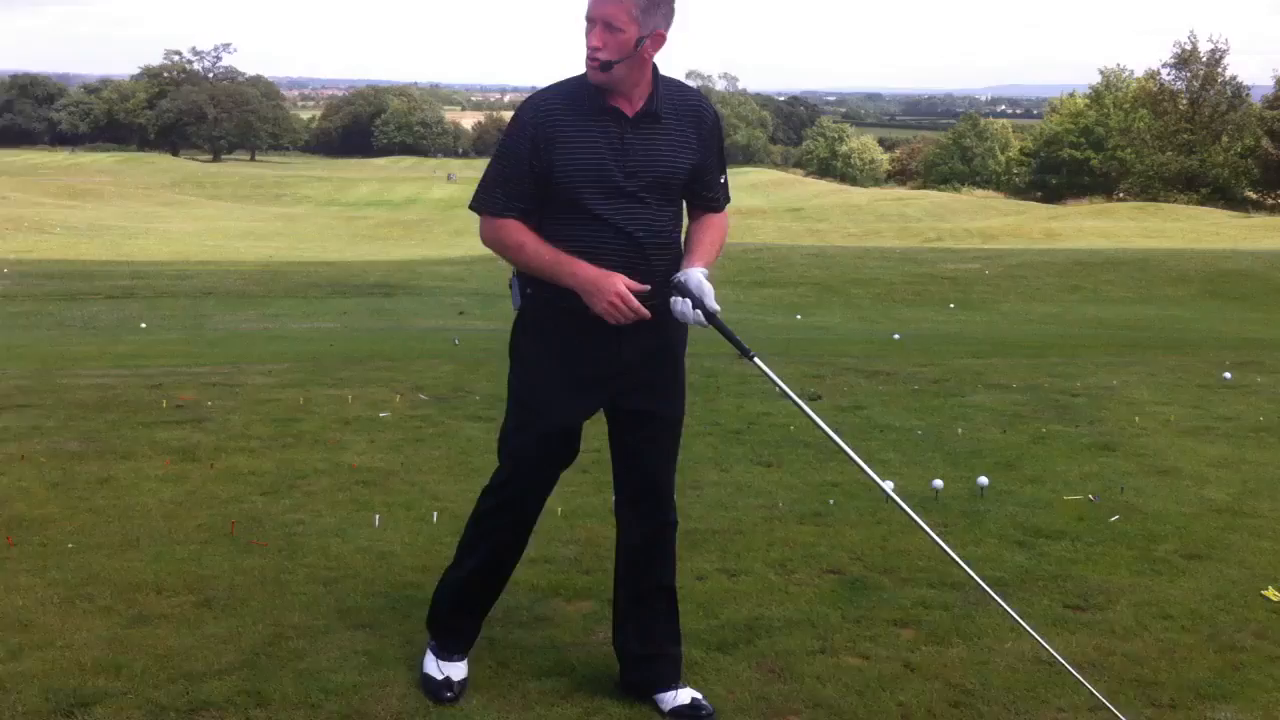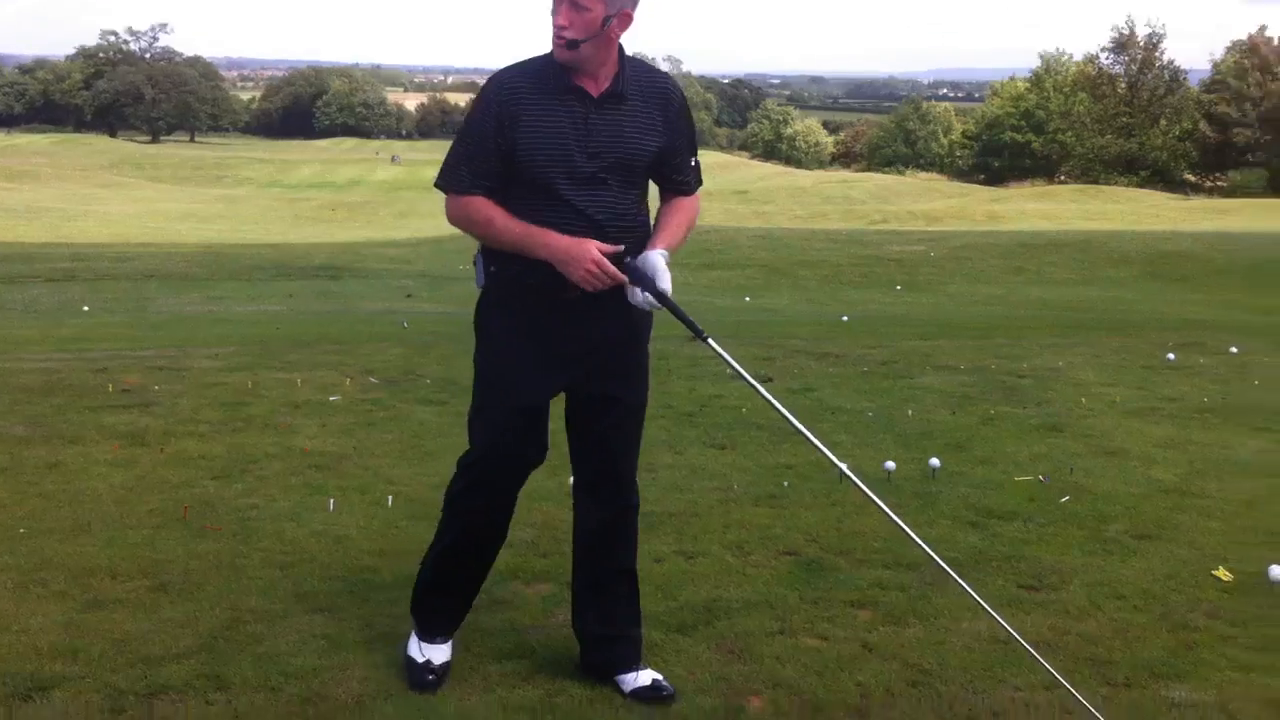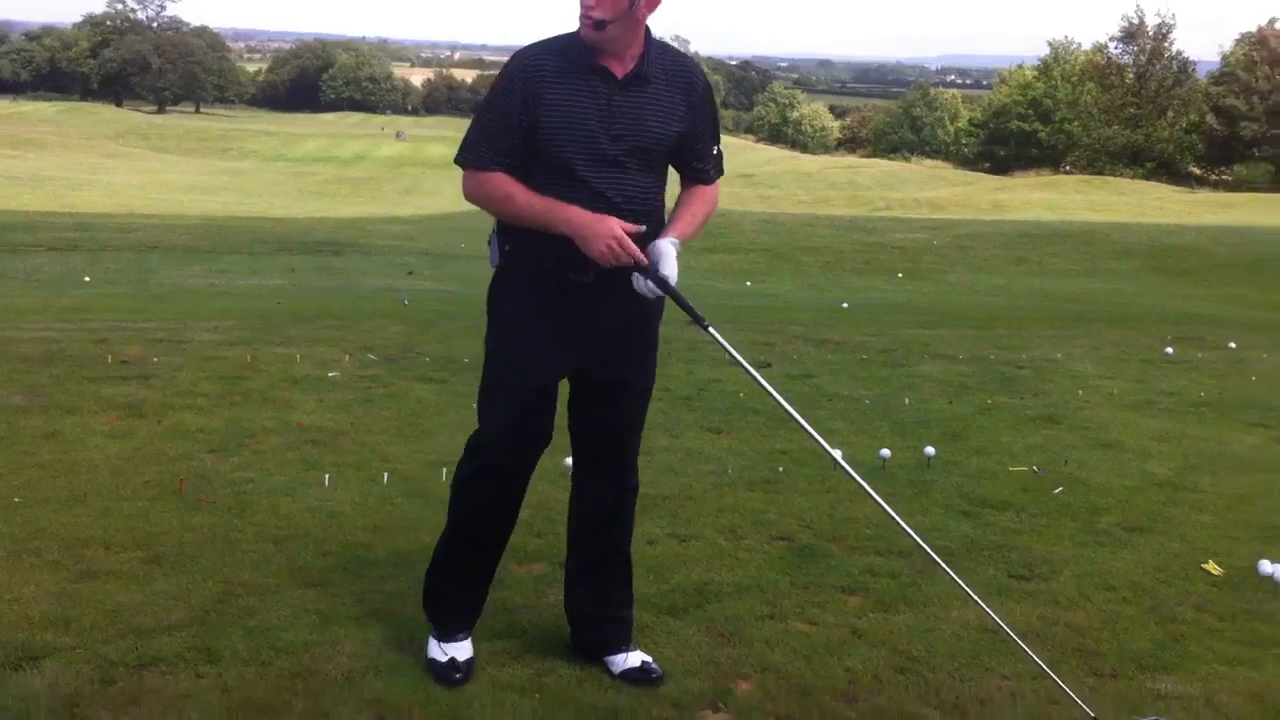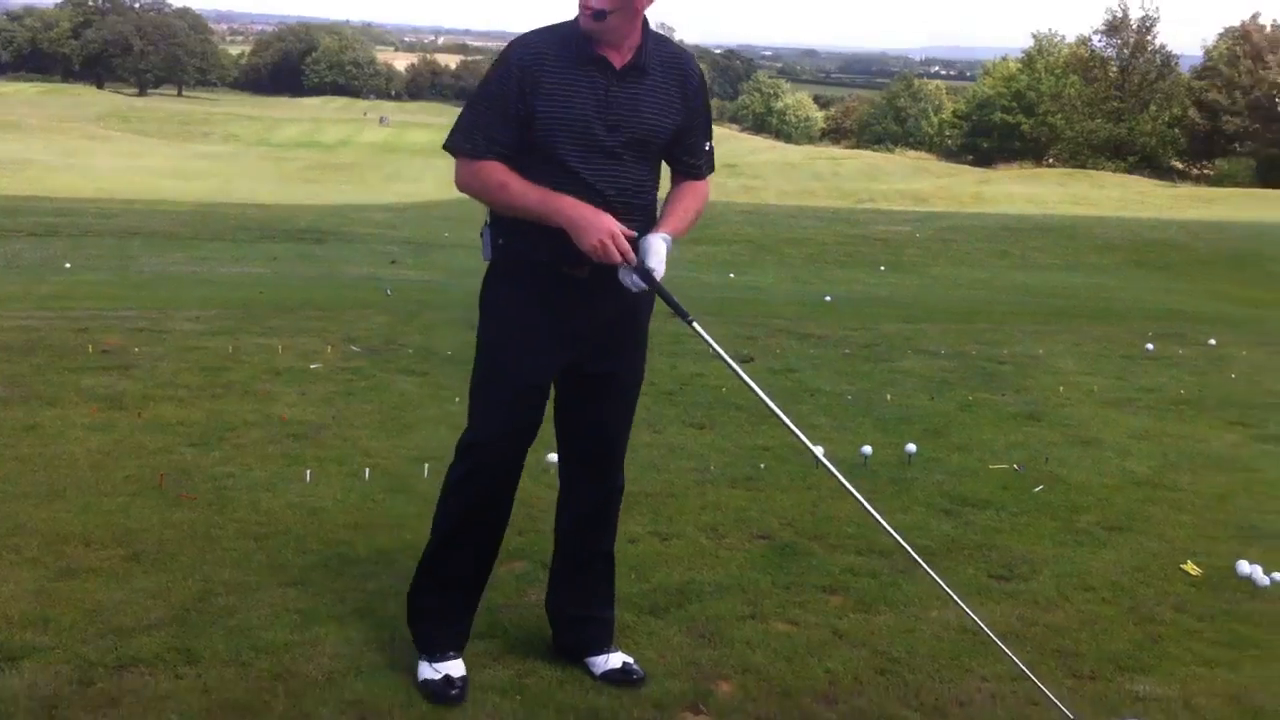
dt=0.1s
person 1, frame 1
left shoulder: (693, 116)
right shoulder: (545, 115)
left elbow: (711, 211)
right elbow: (495, 222)
left wrist: (696, 269)
right wrist: (581, 278)
left hip: (653, 336)
right hip: (556, 331)
left knee: (650, 503)
right knee: (522, 484)
right ankle: (450, 637)
person 1, frame 2
left shoulder: (661, 98)
right shoulder: (510, 93)
left elbow: (682, 195)
right elbow: (462, 200)
left wrist: (658, 254)
right wrist: (555, 246)
left hip: (616, 316)
right hip: (524, 313)
left knee: (611, 486)
right knee: (494, 467)
left ankle: (612, 647)
right ankle: (434, 619)
person 1, frame 3
left shoulder: (684, 81)
right shoulder: (533, 71)
left elbow: (702, 183)
right elbow: (479, 178)
left wrist: (668, 240)
right wrist: (574, 222)
left hip: (627, 301)
right hip: (533, 292)
left knee: (610, 468)
right knee: (501, 454)
left ankle: (603, 628)
right ankle: (450, 616)
person 1, frame 4
left shoulder: (680, 74)
right shoulder: (530, 59)
left elbow: (694, 179)
right elbow: (472, 167)
left wrist: (659, 239)
right wrist: (571, 213)
left hip: (618, 297)
right hip: (527, 289)
left knee: (598, 468)
right knee: (491, 454)
left ankle: (585, 628)
right ankle: (438, 632)
